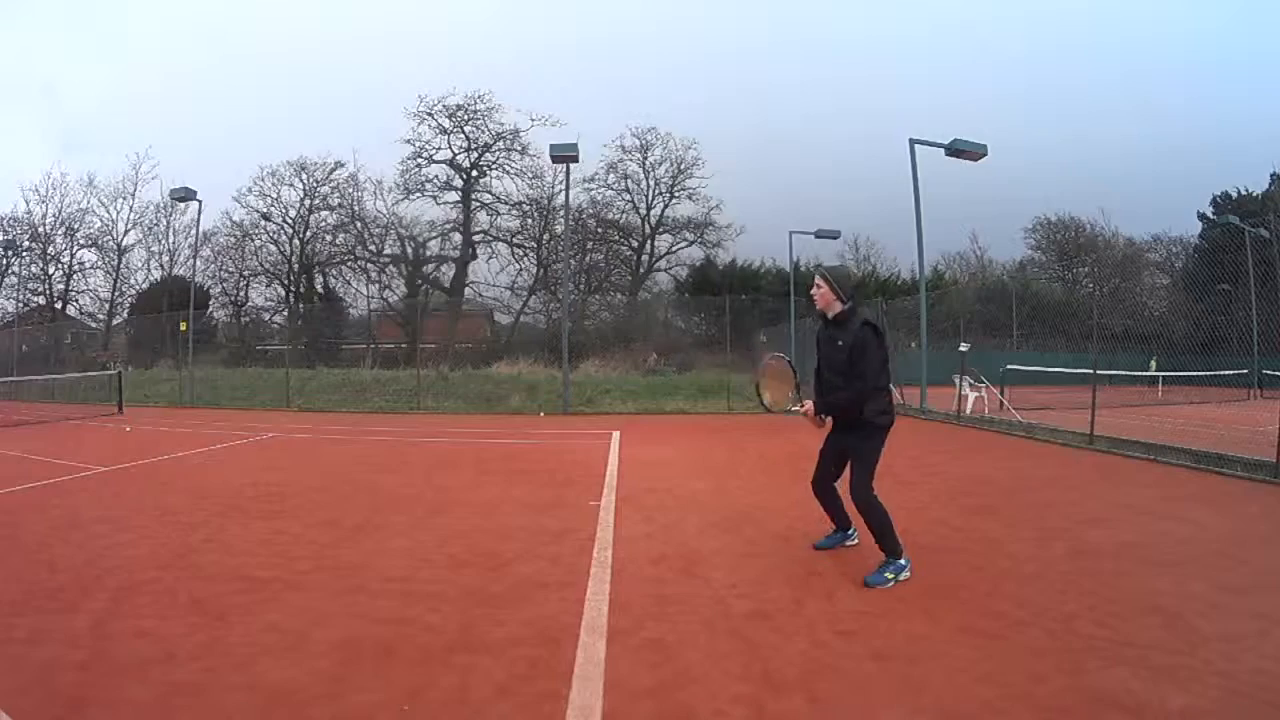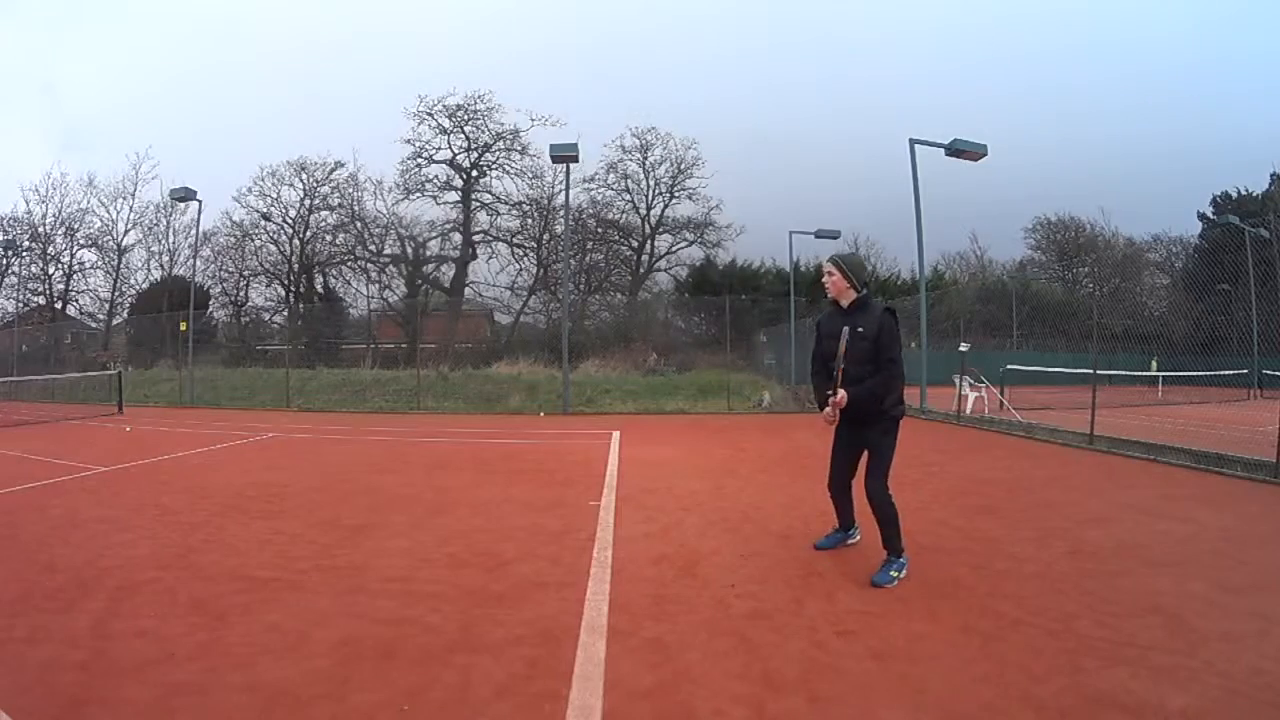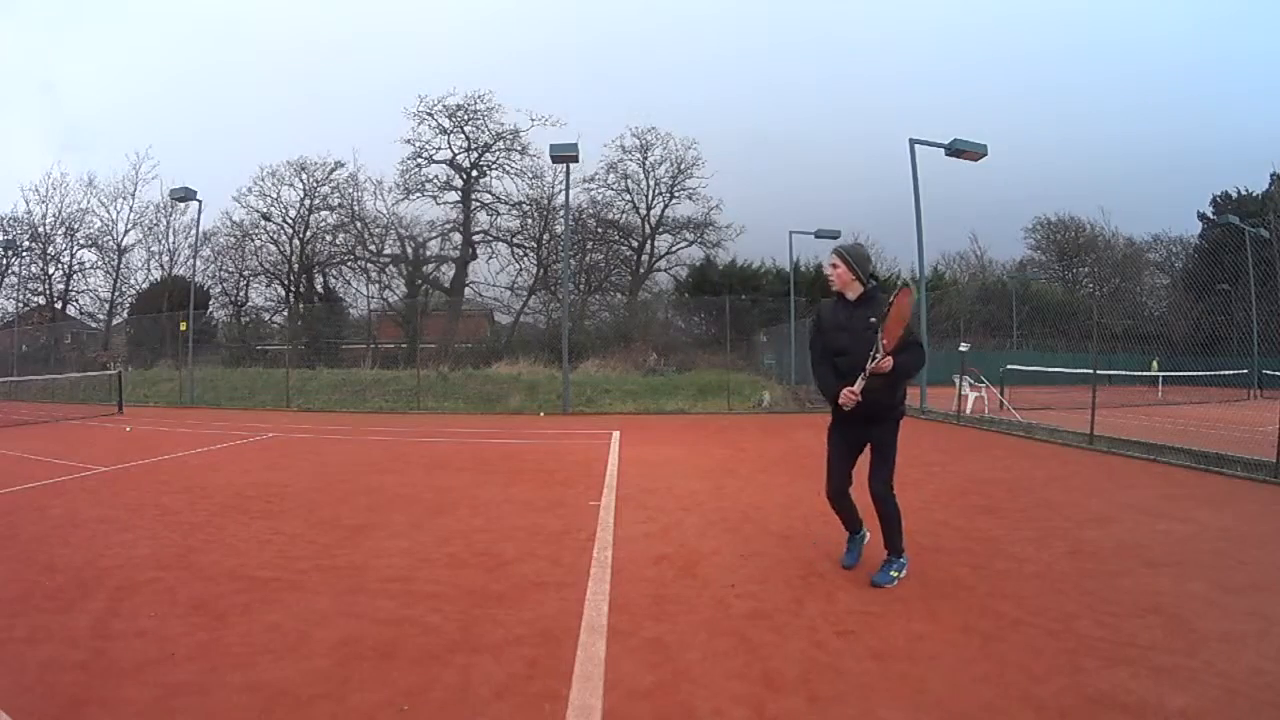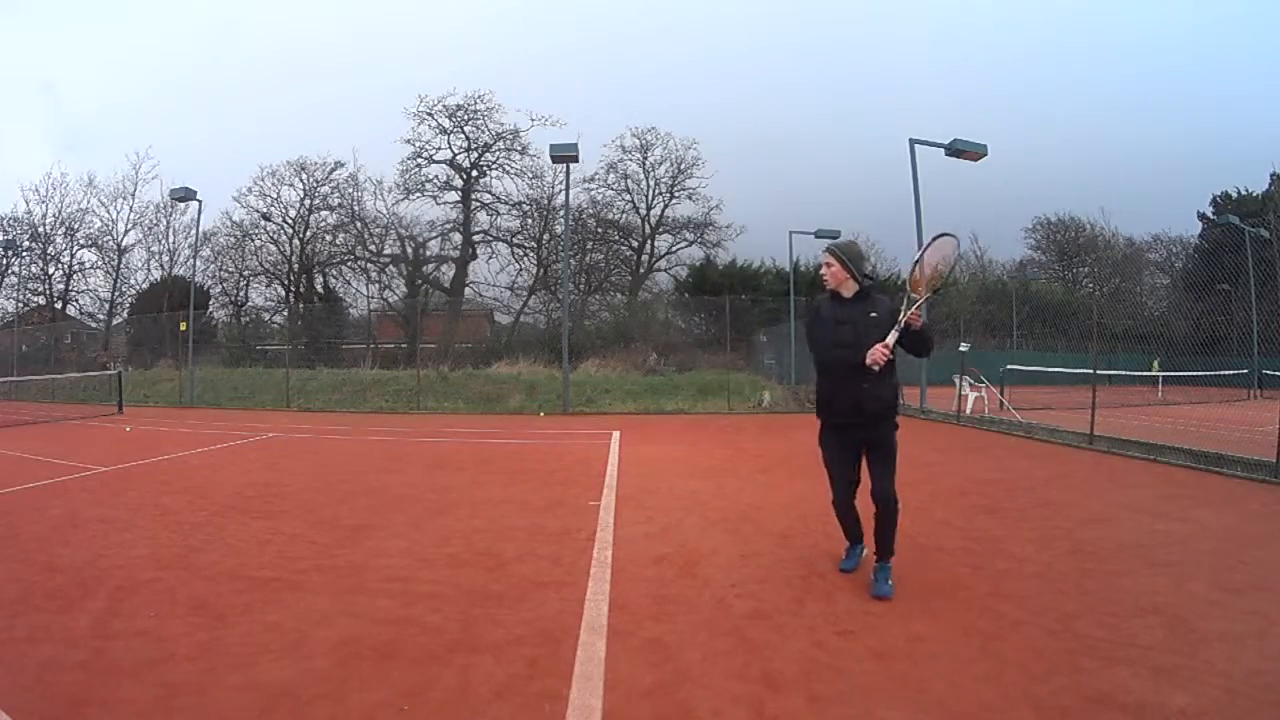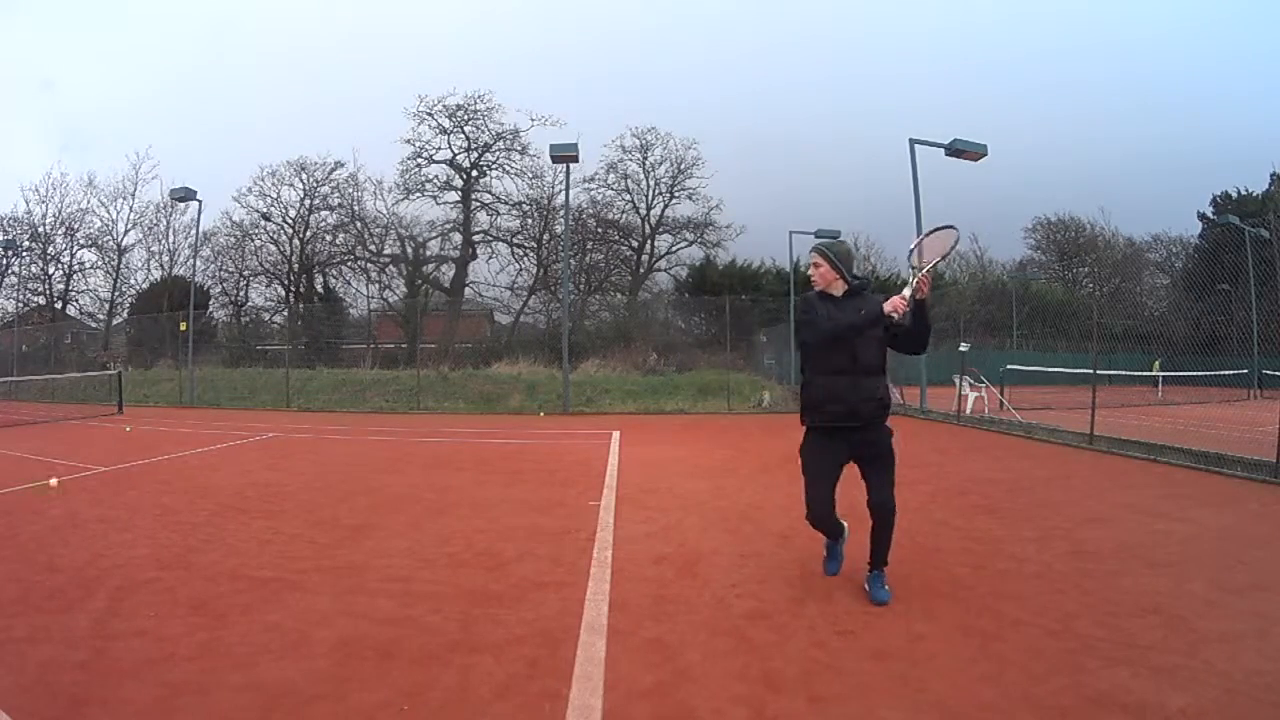
dt=0.2s
person 1, frame 1
left shoulder: (862, 330)
right shoulder: (826, 330)
left elbow: (867, 387)
left wrist: (820, 404)
right wrist: (820, 407)
left hip: (869, 424)
right hip: (844, 422)
left knee: (860, 490)
right knee: (821, 482)
left ankle: (897, 560)
right ankle: (845, 530)
person 1, frame 2
left shoulder: (879, 317)
right shoulder: (827, 321)
left elbow: (893, 373)
right elbow: (819, 369)
left wrist: (853, 395)
right wrist: (828, 401)
left hip: (881, 418)
right hip: (849, 418)
left knee: (875, 487)
right knee: (837, 482)
left ankle: (897, 558)
right ankle: (847, 529)
person 1, frame 3
left shoulder: (887, 309)
right shoulder: (826, 312)
left elbow: (916, 358)
right elbow: (820, 363)
left wrist: (893, 366)
right wrist: (836, 393)
left hip: (882, 416)
right hip: (845, 416)
left knee: (880, 488)
right knee: (835, 487)
left ankle: (897, 557)
right ankle: (856, 534)
person 1, frame 4
left shoulder: (884, 307)
right shoulder: (820, 310)
left elbow: (924, 350)
right elbow: (823, 356)
left wrist: (916, 328)
right wrist: (861, 358)
left hip: (878, 420)
right hip: (836, 423)
left knee: (884, 494)
right knee: (842, 497)
left ankle: (883, 563)
right ankle: (855, 543)
person 1, frame 5
left shoulder: (872, 302)
right shoulder: (808, 307)
left elbow: (915, 346)
right elbow: (827, 333)
left wrist: (920, 305)
right wrist: (878, 314)
left hip: (870, 426)
right hip: (823, 429)
left knee: (882, 505)
right knee: (818, 513)
left ankle: (876, 573)
right ankle: (835, 535)
